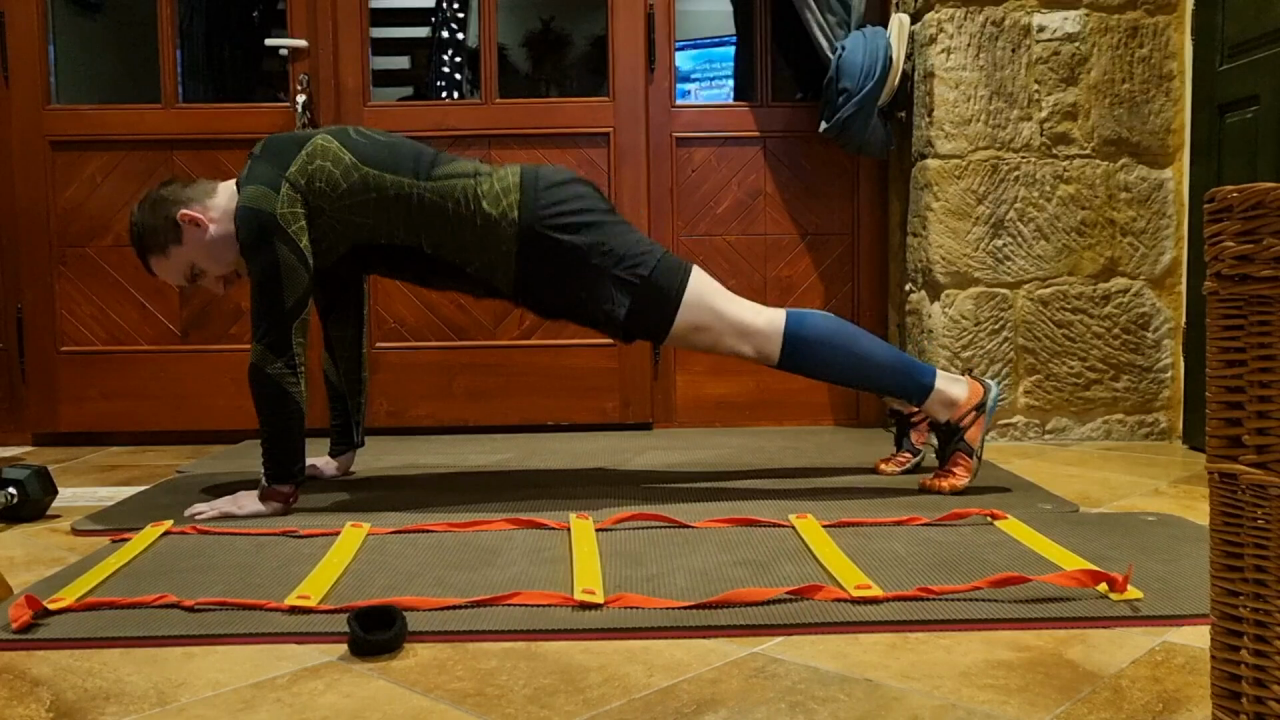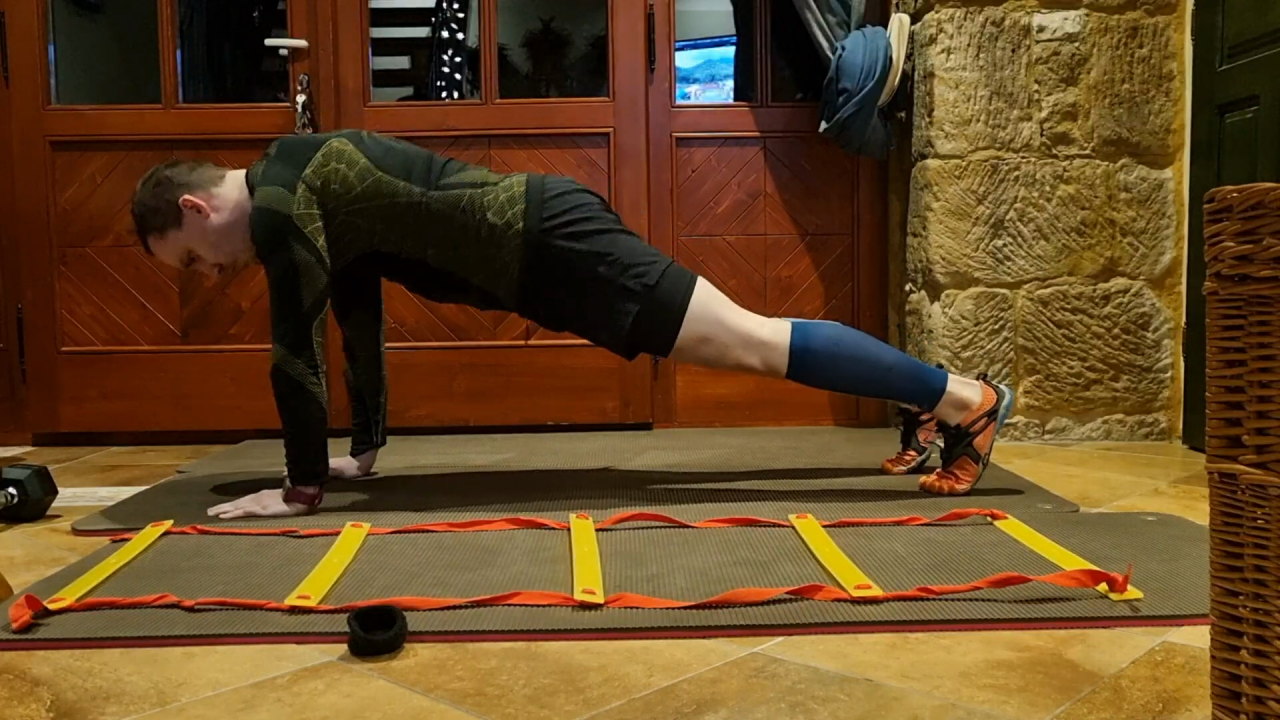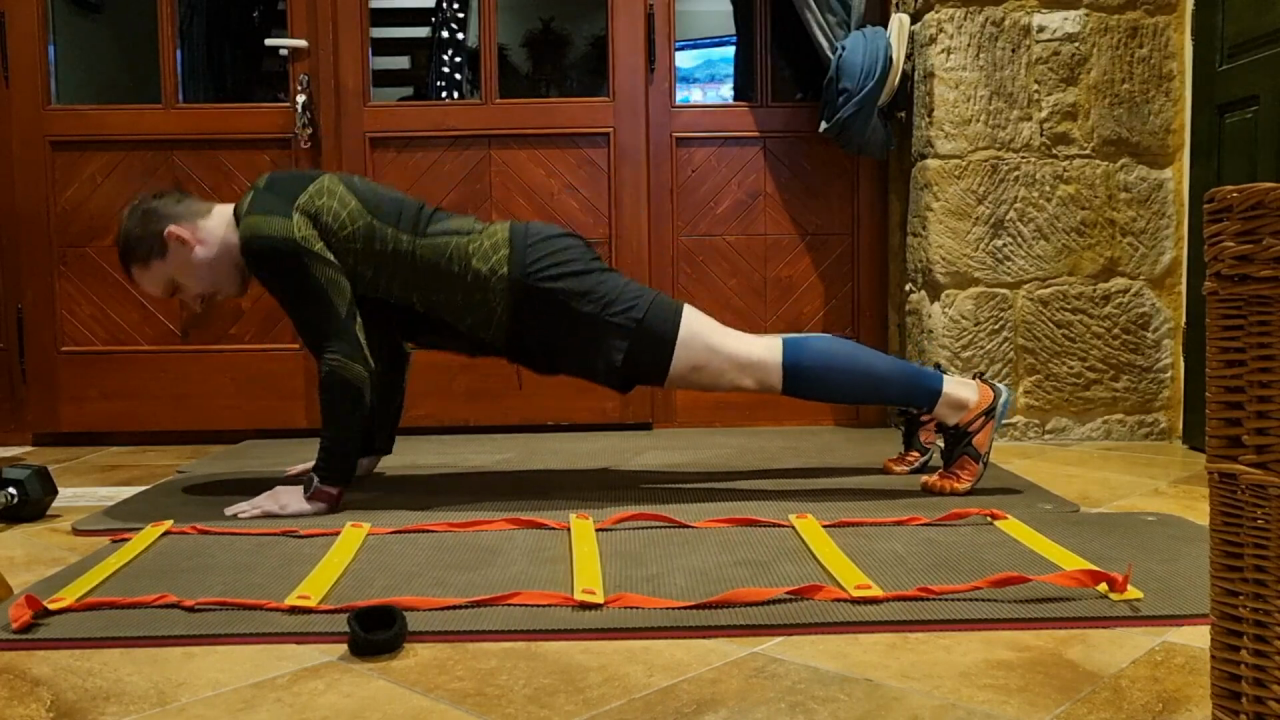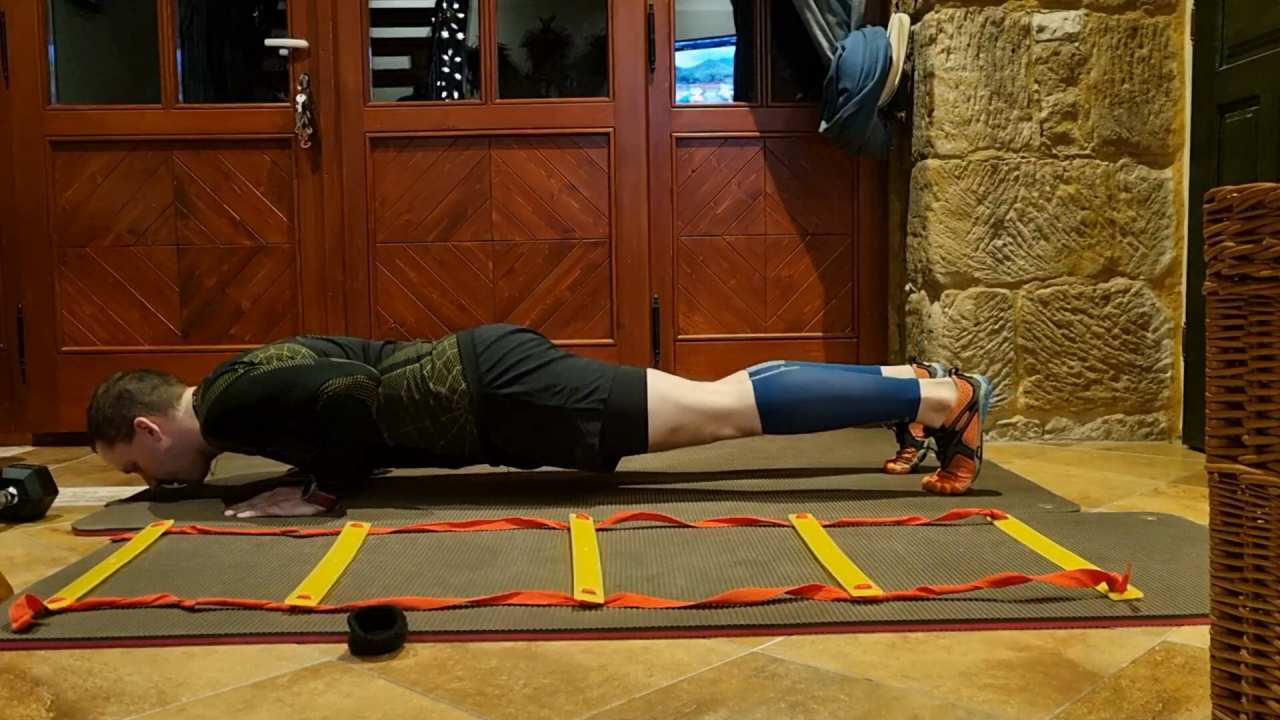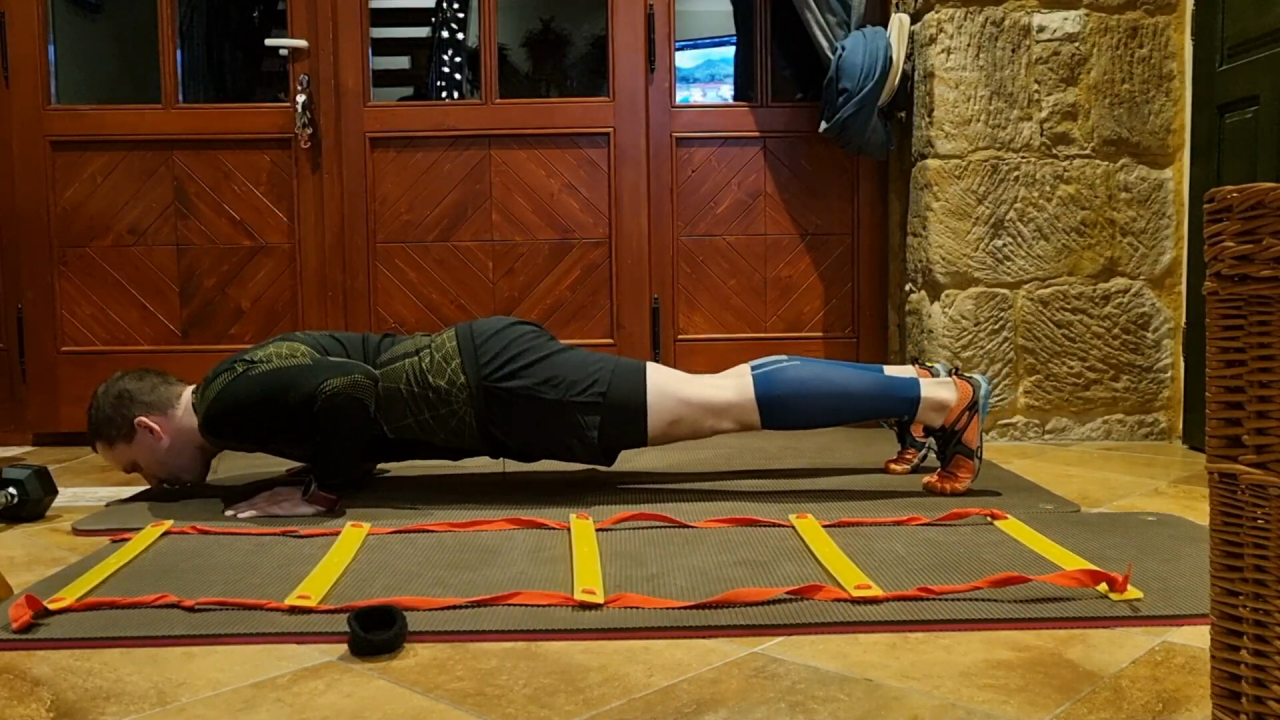
dt=1s
person 1, frame 1
left shoulder: (264, 209)
right shoulder: (295, 185)
left elbow: (274, 355)
right elbow: (341, 320)
left wrist: (279, 486)
right wrist: (340, 450)
left hip: (536, 231)
right hip: (531, 219)
left knee: (744, 331)
right knee: (739, 328)
left ankle: (951, 398)
right ankle: (914, 398)
person 1, frame 2
left shoulder: (277, 205)
right shoulder: (311, 184)
left elbow: (297, 353)
right elbow: (357, 318)
left wrist: (302, 486)
right wrist: (363, 449)
left hip: (545, 242)
right hip: (541, 230)
left knee: (751, 342)
right knee: (746, 340)
left ankle: (963, 399)
right ankle: (927, 398)
person 1, frame 3
left shoulder: (268, 233)
right shoulder: (289, 210)
left elbow: (344, 359)
right elbow: (379, 325)
left wrist: (323, 487)
right wrist: (366, 449)
left hip: (529, 290)
right hip: (523, 274)
left knee: (745, 365)
right knee: (745, 360)
left ankle: (962, 397)
right ankle: (928, 401)
person 1, frame 4
left shoulder: (229, 402)
right shoulder: (248, 381)
left elbow: (349, 387)
left wrist: (322, 488)
right wrist: (327, 463)
left hip: (493, 391)
right hip: (484, 372)
left knee: (721, 411)
right knee: (721, 402)
left ankle: (942, 395)
right ankle: (911, 386)
person 1, frame 5
left shoulder: (230, 399)
right shoulder: (248, 377)
left elbow: (350, 388)
left wrist: (323, 489)
right wrist: (319, 464)
left hip: (495, 380)
right hip: (486, 367)
left knee: (718, 406)
right knee: (718, 399)
left ankle: (941, 395)
right ankle: (913, 388)
